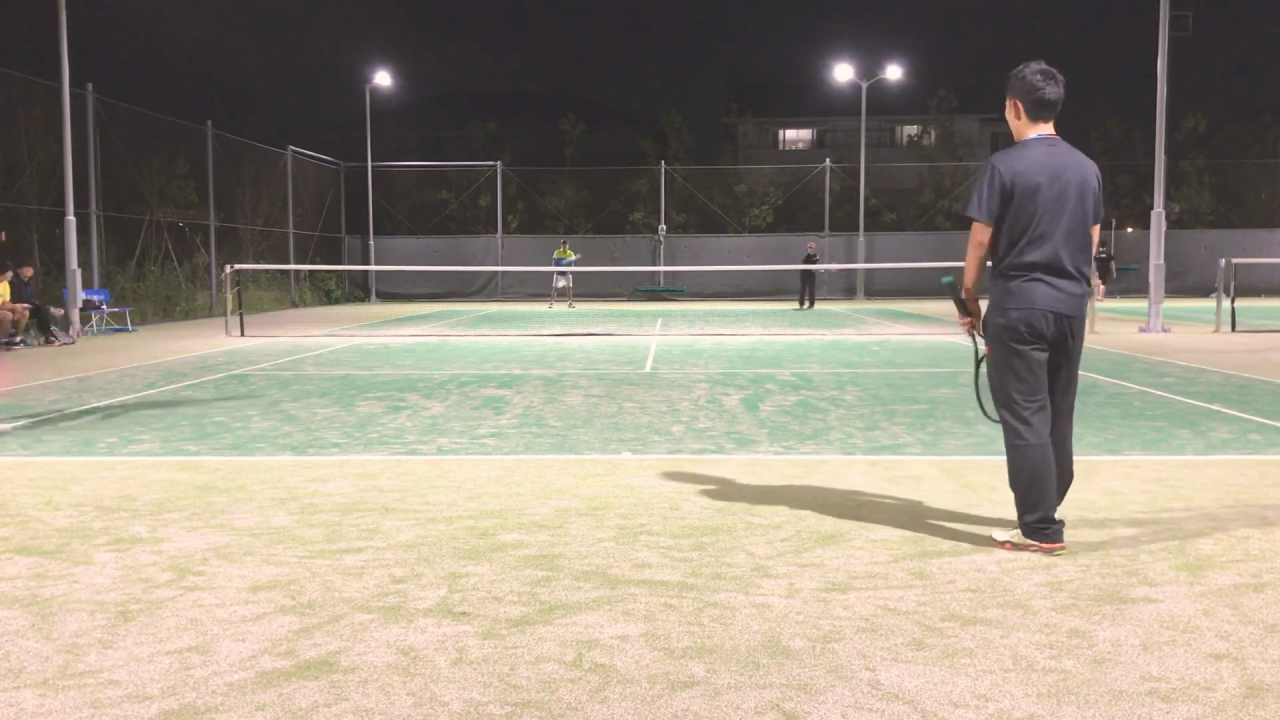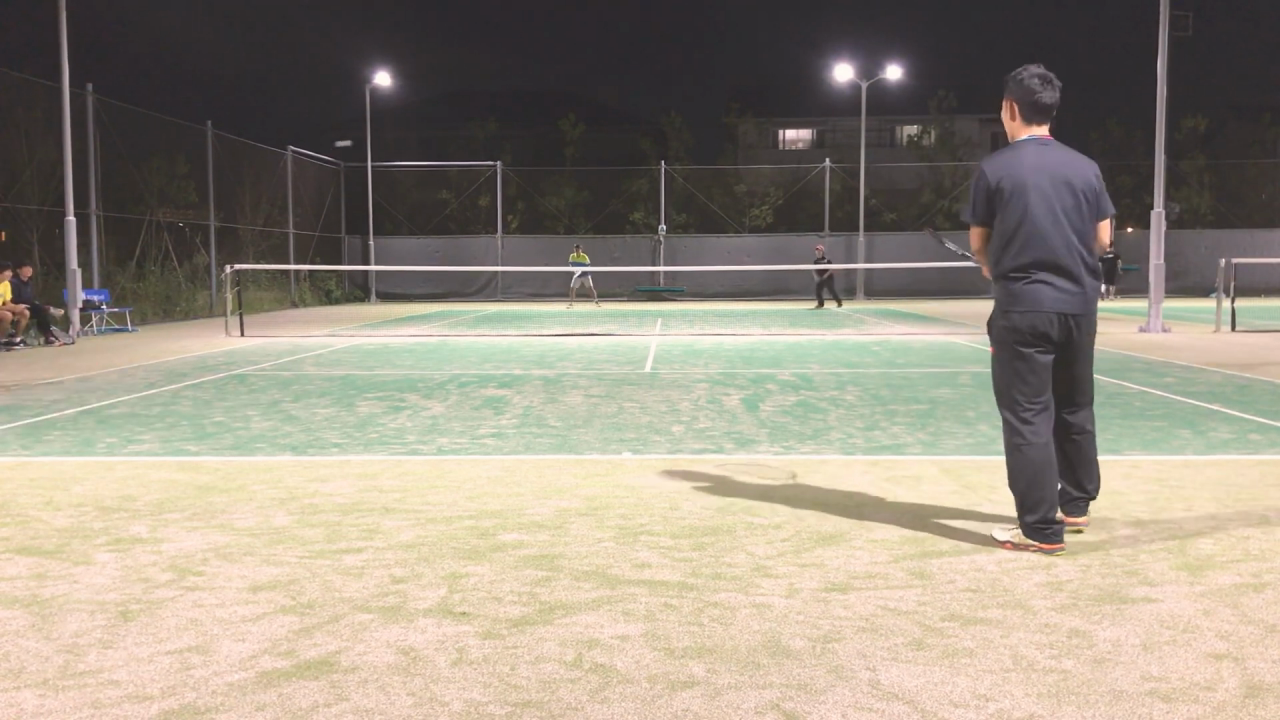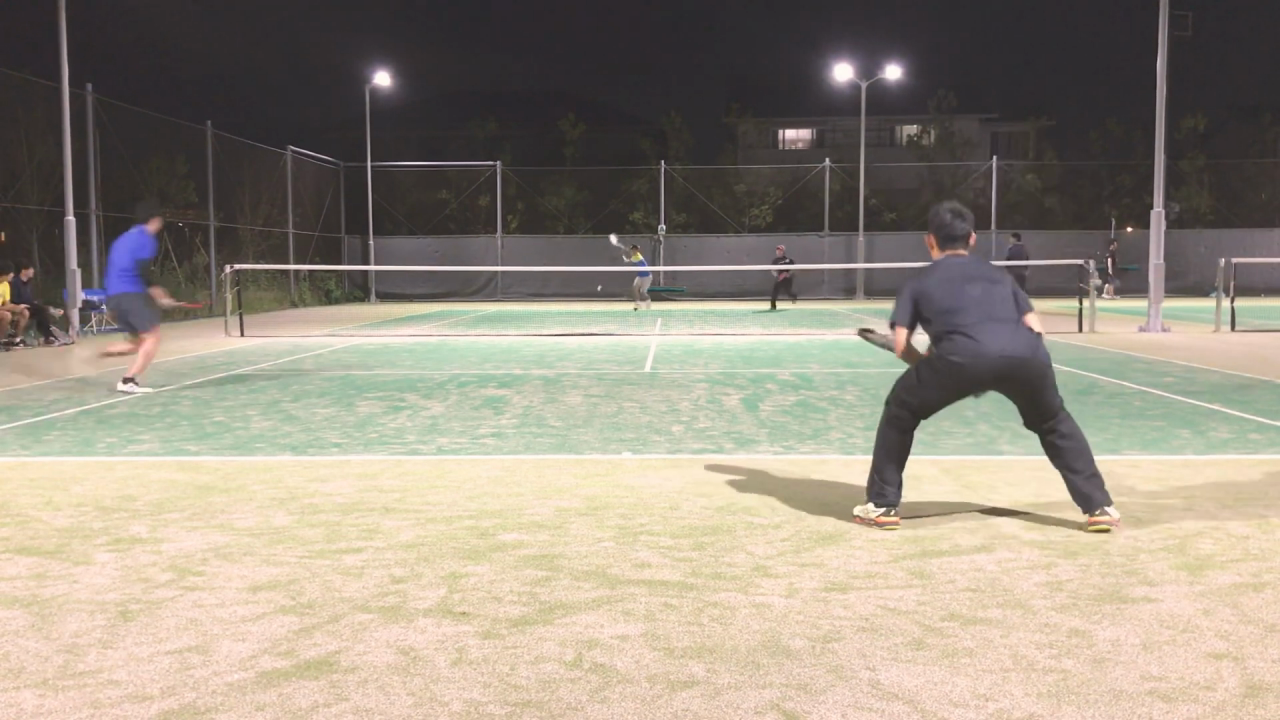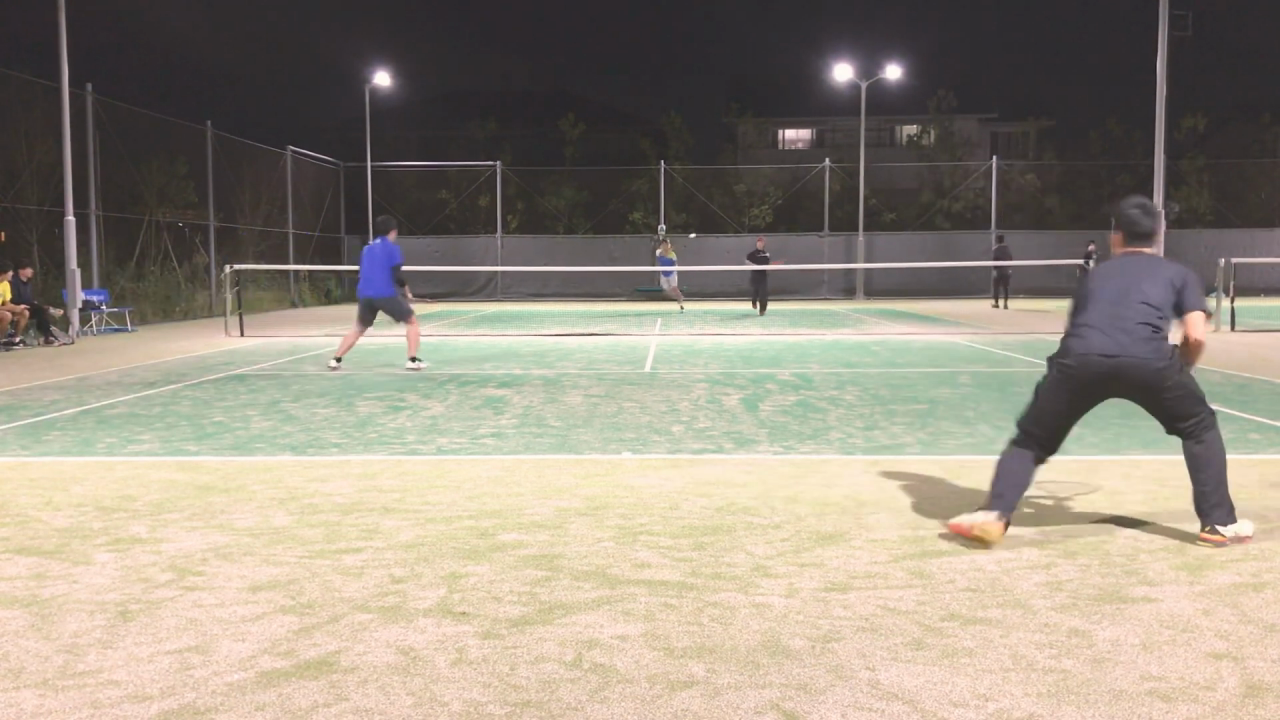
dt=1s
person 1, frame 1
left shoulder: (1003, 166)
right shoulder: (1087, 168)
left elbow: (980, 240)
right elbow: (1091, 243)
left wrist: (969, 298)
left hip: (1017, 307)
right hip: (1070, 308)
left knee: (1024, 418)
right knee: (1058, 414)
left ankle: (1041, 529)
right ankle: (1045, 508)
person 1, frame 2
left shoulder: (995, 168)
right shoulder: (1086, 167)
left elbow: (979, 241)
right elbow: (1103, 239)
left wrist: (989, 266)
left hip: (1023, 307)
right hip: (1078, 305)
left knee: (1027, 419)
right knee: (1075, 410)
left ankle: (1041, 530)
right ankle: (1076, 504)
person 1, frame 3
left shoulder: (919, 282)
right shoulder: (999, 275)
left elbow: (900, 344)
right elbow: (1036, 329)
left wrist: (924, 366)
left hip: (961, 356)
right hip: (1025, 354)
left knee: (901, 410)
right knee: (1054, 422)
left ankle: (882, 505)
right ankle: (1099, 507)
person 1, frame 4
left shoulder: (1096, 274)
right shoulder: (1180, 274)
right elbow: (1196, 336)
right wrist: (1179, 371)
left hip: (1079, 357)
right hip: (1146, 358)
left knee: (1030, 441)
right knee: (1199, 427)
left ankle: (993, 516)
right ankle: (1219, 522)
